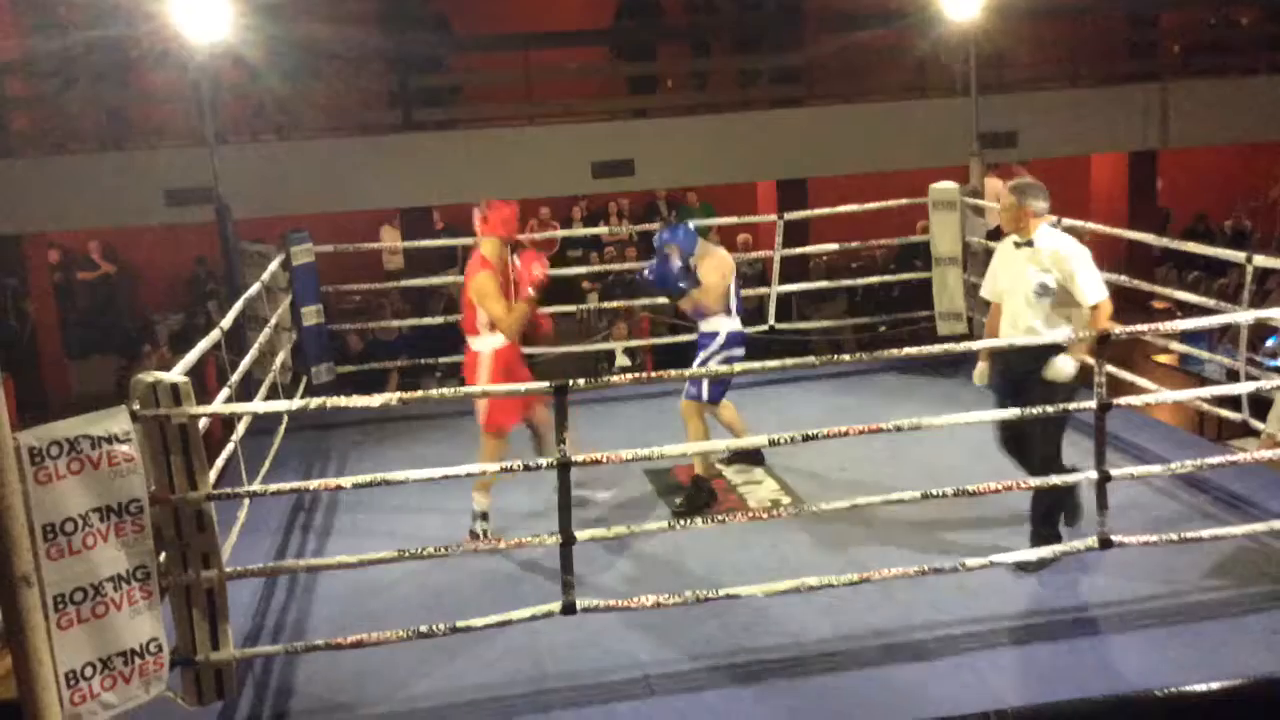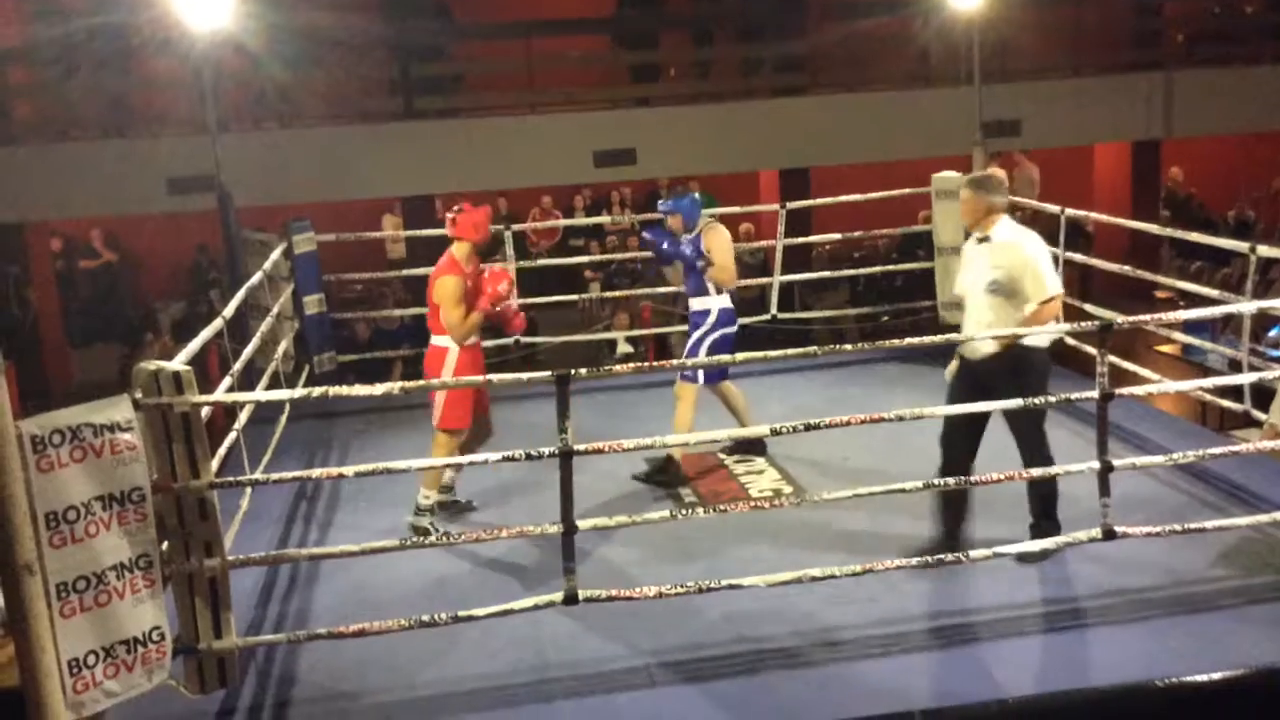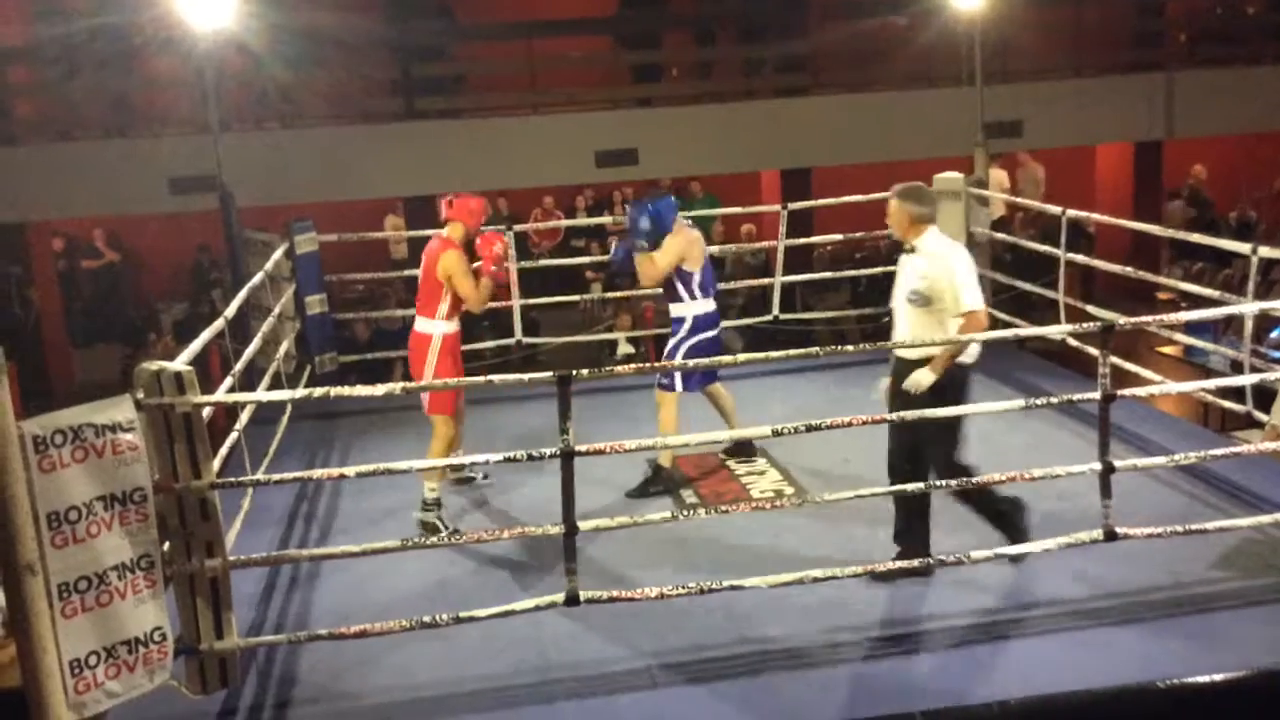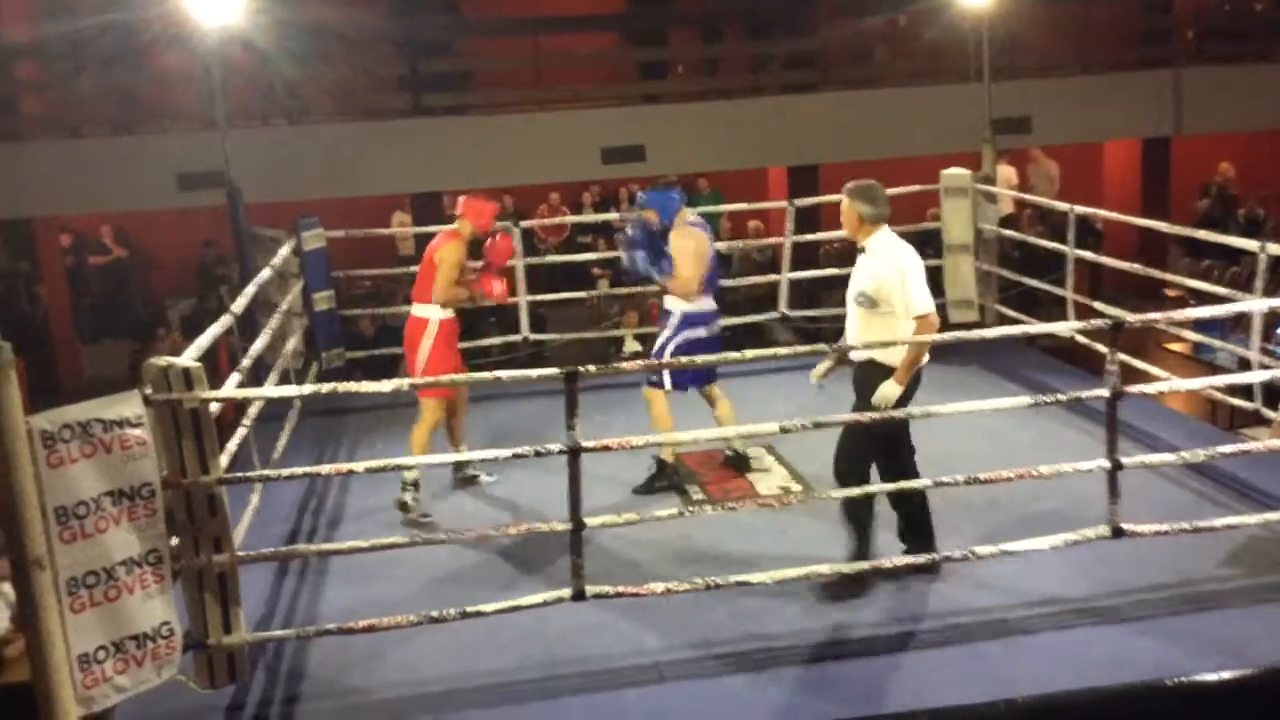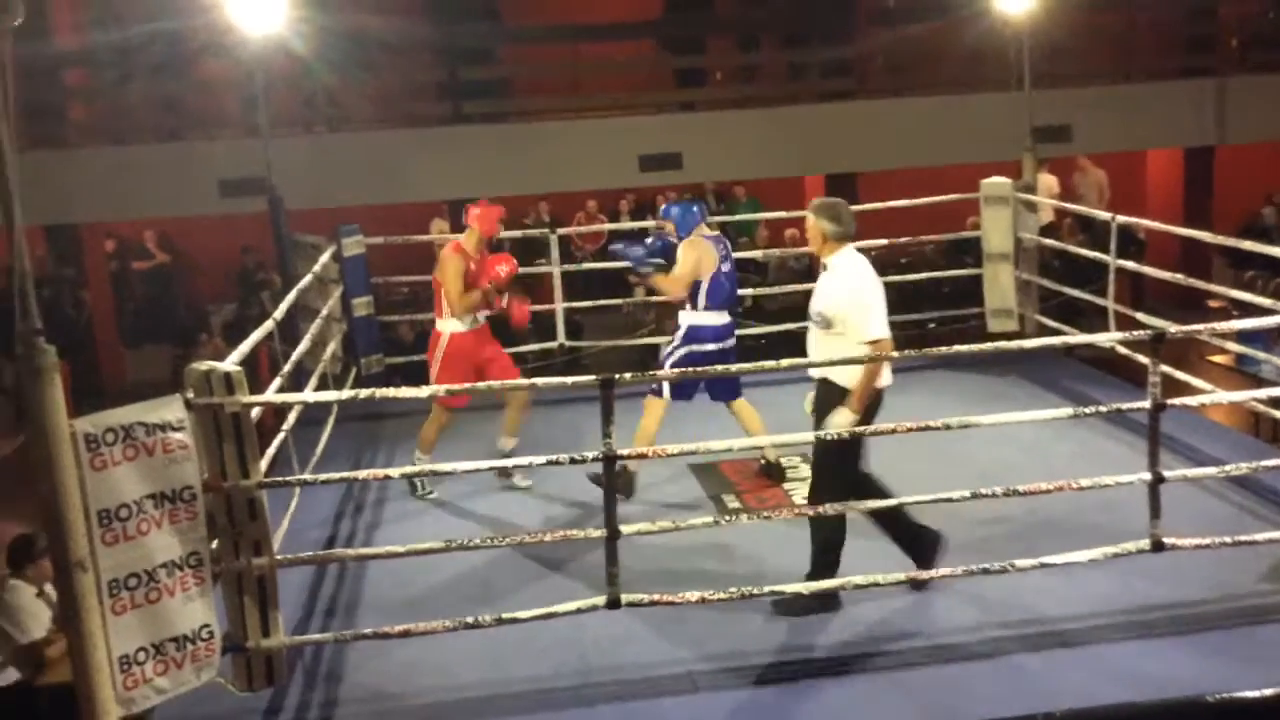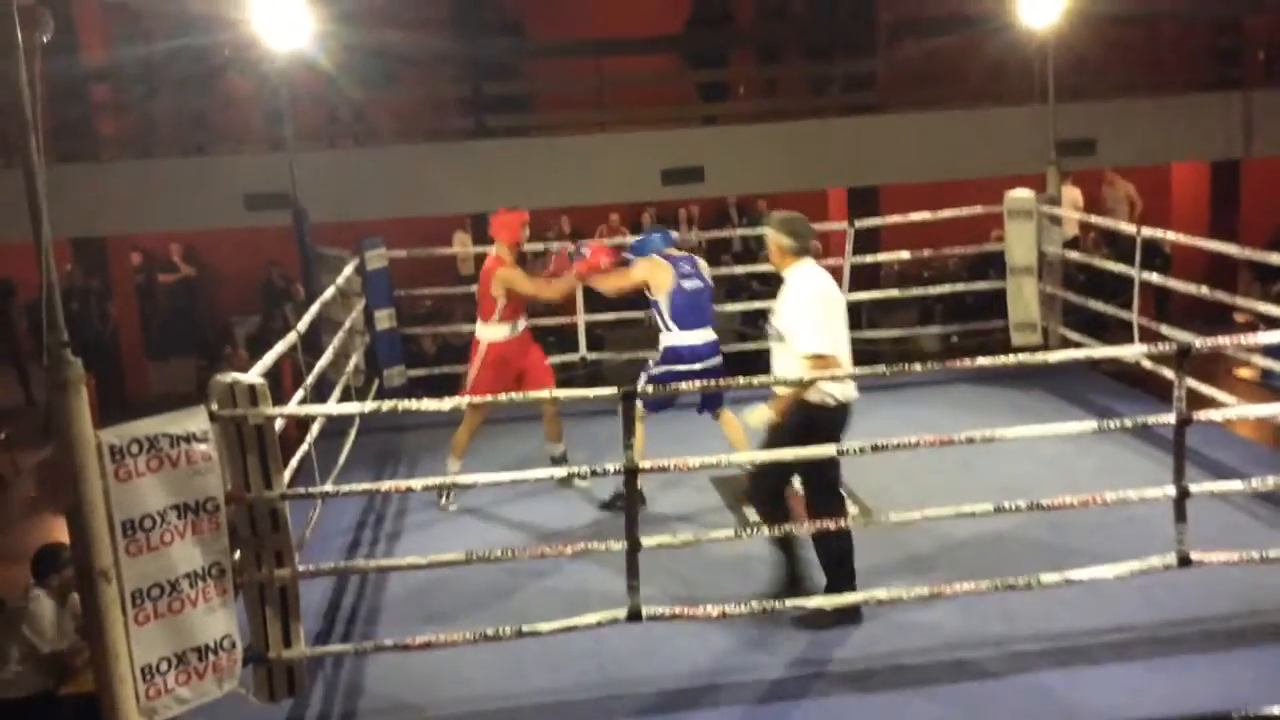
dt=0.3s
person 1, frame 1
left shoulder: (1066, 251)
right shoulder: (1005, 250)
left elbow: (1101, 308)
left wrist: (1074, 356)
right wrist: (986, 356)
left hip: (1051, 360)
right hip: (1012, 356)
left knee: (1043, 447)
right knee: (1013, 440)
left ankle: (1045, 538)
right ankle: (1063, 491)
person 1, frame 2
left shoulder: (1025, 244)
right shoulder: (971, 246)
left elbow: (1052, 307)
left wrist: (1000, 341)
right wrist: (959, 354)
left hip: (1020, 358)
right hip: (978, 358)
left knee: (1032, 448)
right knee: (956, 444)
left ankle: (1047, 532)
right ankle: (950, 536)
person 1, frame 3
left shoulder: (948, 257)
right shoulder: (909, 257)
left elbow: (976, 321)
left wrist: (934, 369)
right wrist: (894, 370)
left hip: (943, 374)
right hip: (909, 370)
left knee: (944, 465)
right knee: (904, 464)
left ankle: (1009, 516)
right ankle: (912, 553)
person 1, frame 4
left shoulder: (897, 258)
right shoulder: (870, 254)
left elbow: (928, 323)
left wrist: (899, 380)
right wrist: (835, 358)
left hip: (888, 375)
right hip: (871, 369)
left knee: (850, 465)
right knee: (896, 463)
left ankle: (858, 566)
right ankle: (920, 547)
person 1, frame 5
left shoulder: (854, 279)
right shoulder: (837, 270)
left elbow: (879, 348)
left wrist: (851, 408)
right wrist: (820, 387)
left hip: (850, 395)
right hip: (836, 388)
left knee: (828, 491)
right knee: (850, 482)
left ankle: (820, 588)
right ankle: (921, 544)
person 1, frame 6
left shoulder: (804, 290)
right shoulder: (809, 281)
left elbow: (821, 362)
left wrist: (775, 407)
left hip: (817, 408)
right hip: (808, 405)
left knee: (822, 503)
right knee: (765, 487)
left ankle: (842, 602)
right ankle: (792, 578)
person 2, frame 1
left shoulder: (498, 259)
right shoulder: (486, 274)
right elbow: (510, 327)
left wrist: (531, 317)
right wrist: (531, 287)
left hip: (506, 355)
right hip: (489, 362)
left knee: (542, 421)
right knee: (495, 448)
right ankle: (479, 522)
person 2, frame 2
left shoulder: (468, 263)
right shoulder: (451, 277)
right elbow: (457, 333)
left wrist: (500, 314)
right wrist: (488, 302)
left hip: (467, 355)
right hip: (451, 359)
left knee: (482, 429)
right knee: (449, 441)
left ankle: (445, 491)
right ankle: (422, 514)
person 2, frame 3
left shoulder: (442, 243)
right shoulder: (453, 254)
right elbow: (476, 303)
left wrist: (482, 271)
right wrist: (490, 265)
left hip: (441, 338)
right hip: (434, 343)
left knee: (457, 408)
right knee: (445, 428)
left ankle: (456, 468)
right ankle: (429, 510)
person 2, frame 4
left shoulder: (455, 243)
right shoulder: (452, 244)
left elbow: (464, 289)
right elbow: (442, 293)
left wrist: (492, 265)
right wrist: (481, 291)
left hip: (442, 328)
right hip: (429, 329)
left knee: (457, 400)
right knee: (433, 411)
left ankle: (462, 467)
right ankle: (408, 488)
person 2, frame 5
left shoulder: (480, 254)
right shoulder: (453, 258)
right elbow: (458, 307)
left wrist: (507, 304)
right wrist: (491, 284)
left hip: (480, 336)
right hip: (453, 342)
left knee: (520, 395)
right knee: (442, 415)
left ankle: (505, 462)
right ankle: (417, 470)
person 2, frame 6
left shoulder: (511, 259)
right shoulder: (500, 269)
left elbow: (541, 279)
right elbow: (551, 293)
left wrist: (559, 266)
right wrist: (583, 268)
left hip: (520, 342)
right hip: (493, 349)
left knee: (551, 407)
right knee: (473, 419)
left ankle: (560, 463)
right ankle: (449, 482)
person 3, frame 1
left shoulder: (712, 258)
right shoulder: (697, 261)
left elbow: (712, 303)
right elbow: (693, 308)
left wrist: (679, 282)
right wrist: (669, 282)
left hip: (722, 338)
right hip: (715, 338)
left knee: (691, 406)
right knee: (712, 401)
left ankle: (702, 486)
right ankle: (749, 448)
person 3, frame 2
left shoulder: (715, 233)
right shoulder: (690, 236)
left elbow: (729, 279)
right elbow: (688, 276)
left wrist: (693, 259)
right wrist: (661, 248)
left hip: (714, 317)
right hip: (705, 316)
left knee: (685, 388)
right knee: (717, 381)
left ankle: (672, 465)
right ankle: (751, 439)
person 3, frame 3
left shoulder: (680, 238)
right shoulder: (676, 234)
left elbow: (649, 278)
right elbow: (660, 274)
left wrist: (637, 242)
right wrist: (633, 248)
left hip: (692, 321)
right hip: (701, 319)
left knee: (666, 395)
right knee: (708, 383)
left ankle: (664, 473)
right ankle: (742, 441)
person 3, frame 4
left shoulder: (683, 235)
right shoulder: (696, 226)
left elbow: (688, 288)
left wrist: (650, 271)
right wrist: (646, 247)
left hip: (685, 320)
right hip: (704, 318)
left knee: (654, 393)
right knee: (708, 387)
left ankle: (667, 466)
right ankle: (738, 452)
person 3, frame 5
left shoulder: (692, 246)
right shoulder: (720, 242)
left elbow: (676, 290)
left wrist: (642, 266)
right wrist: (663, 253)
left hip: (695, 334)
right hip: (722, 332)
left knee: (655, 401)
right knee: (735, 399)
left ankle: (626, 475)
right ankle: (772, 462)
person 3, frame 6
left shoulder: (650, 265)
right shoulder: (699, 263)
left elbow: (611, 286)
left wrist: (586, 274)
left hip: (675, 352)
right hip: (707, 349)
left knee: (634, 413)
right knee: (721, 412)
